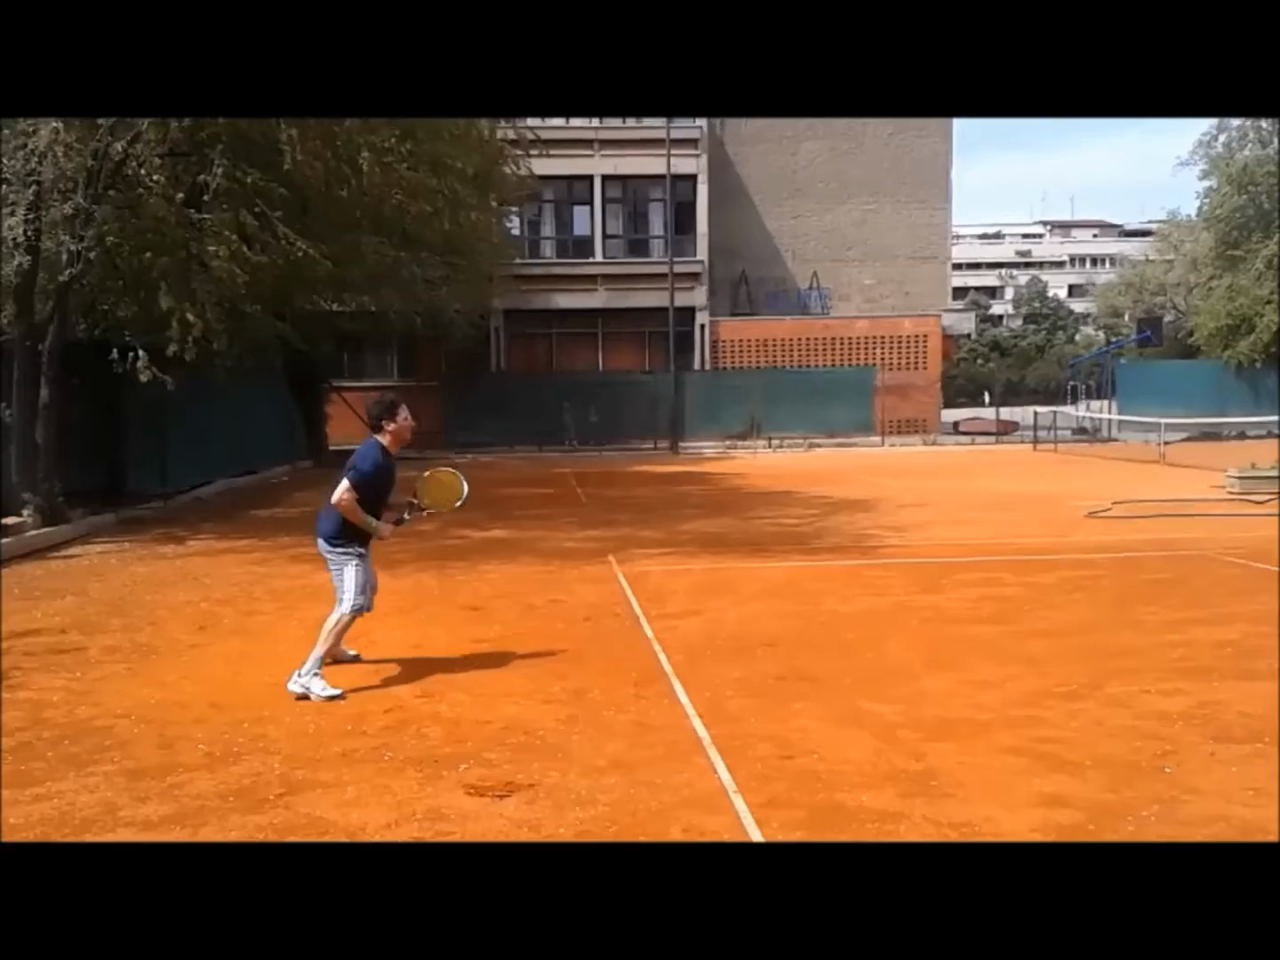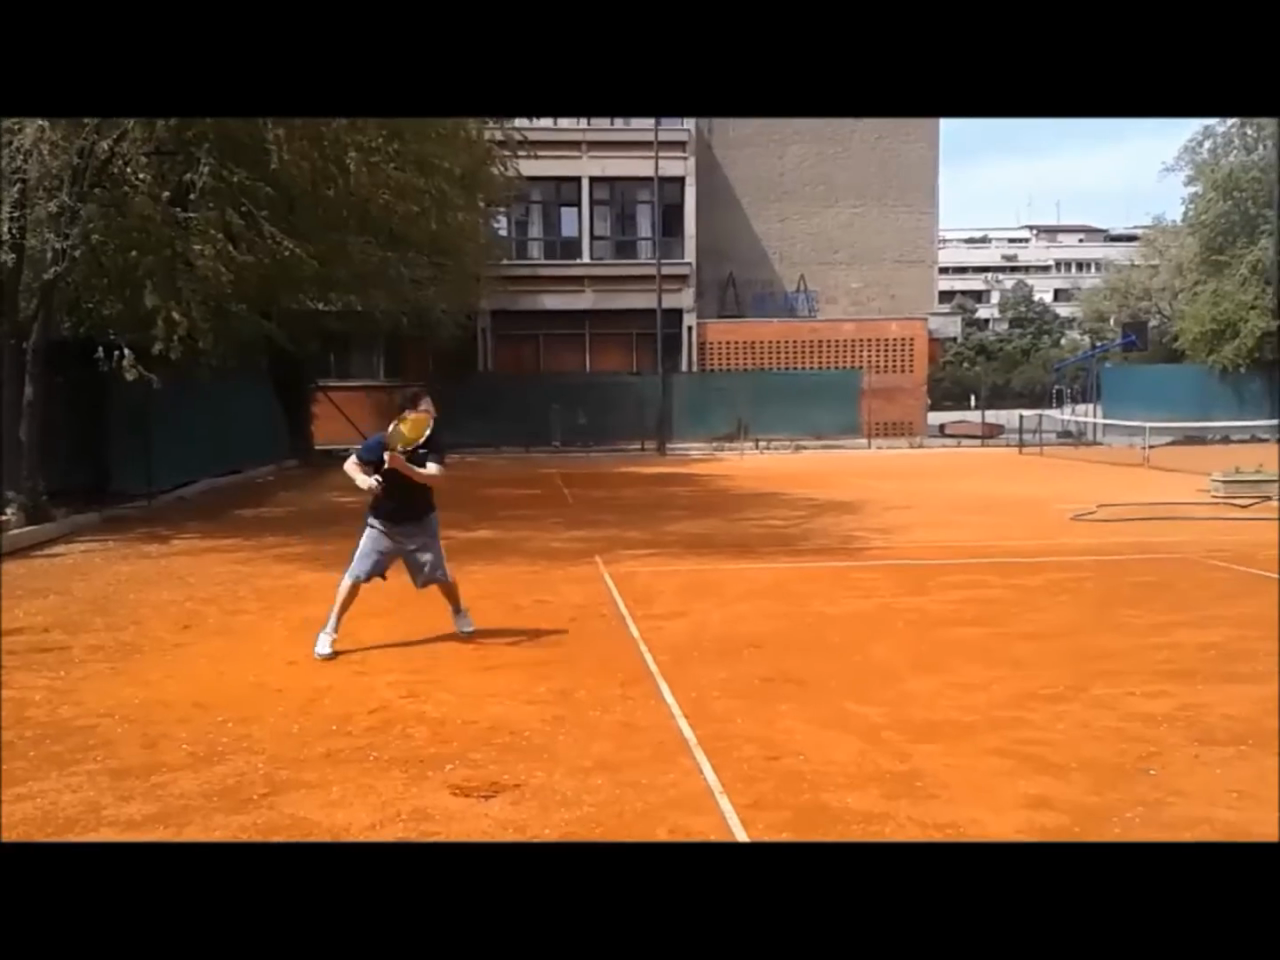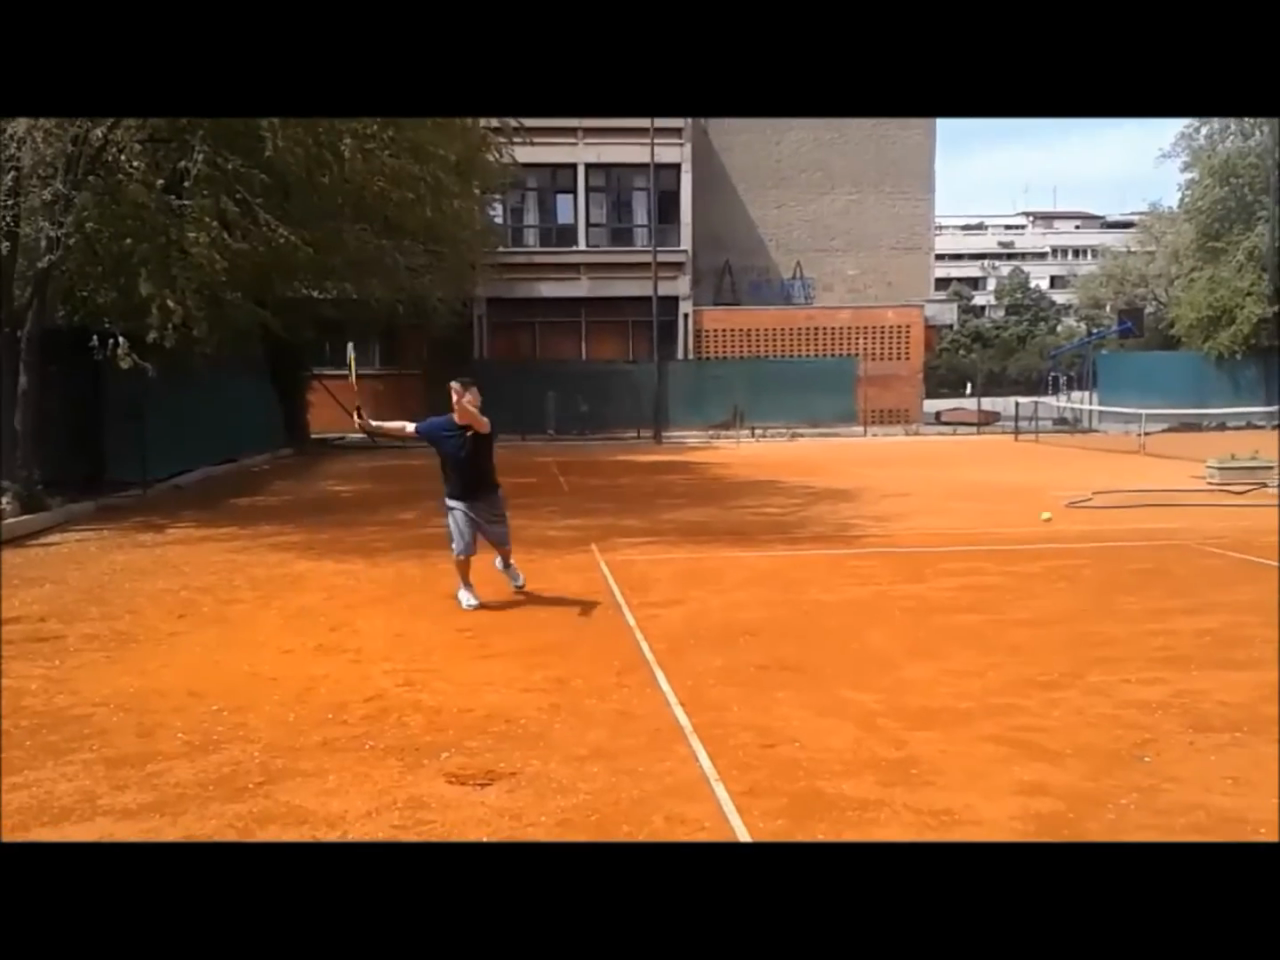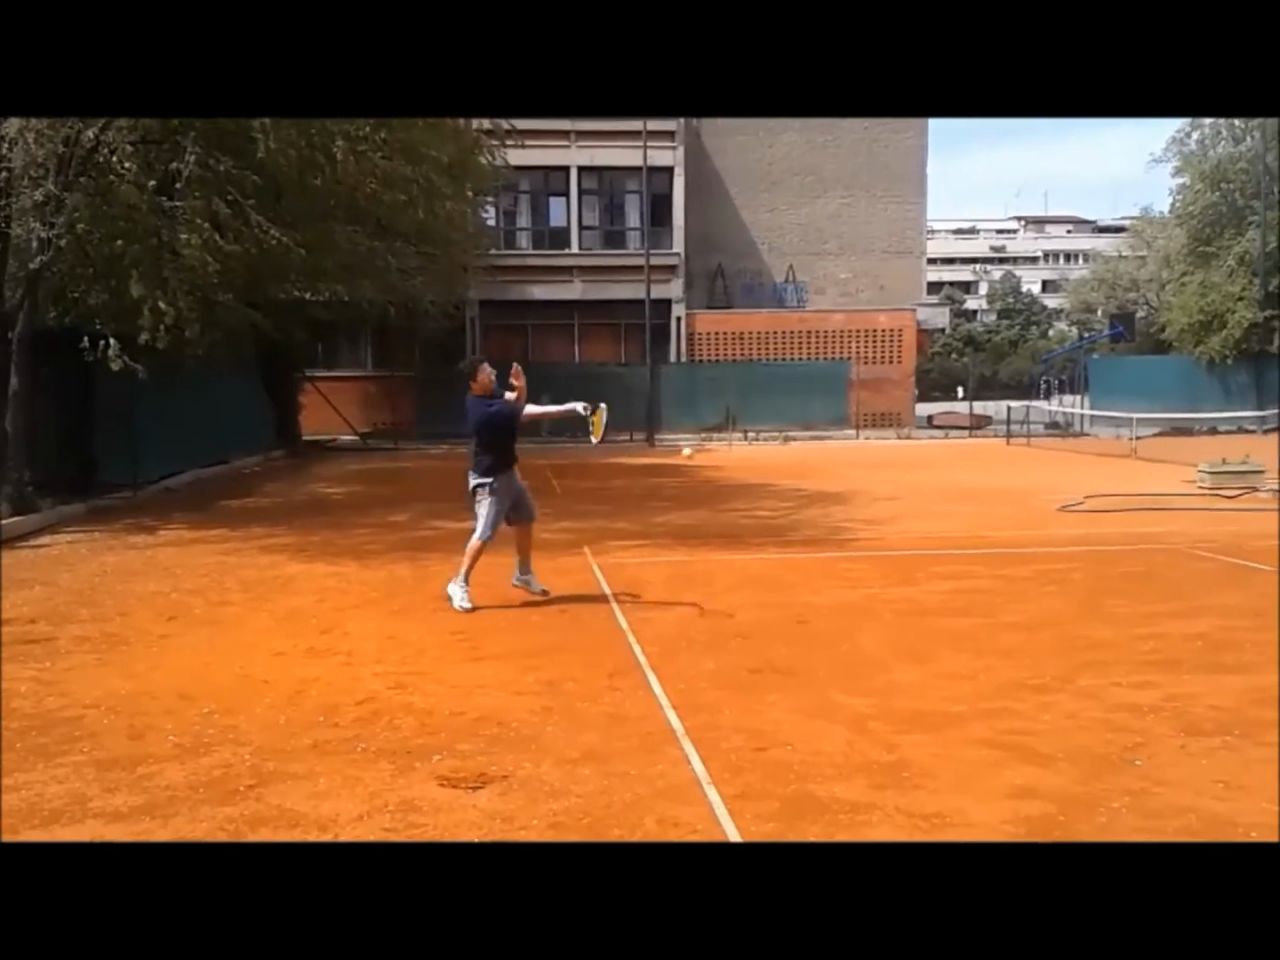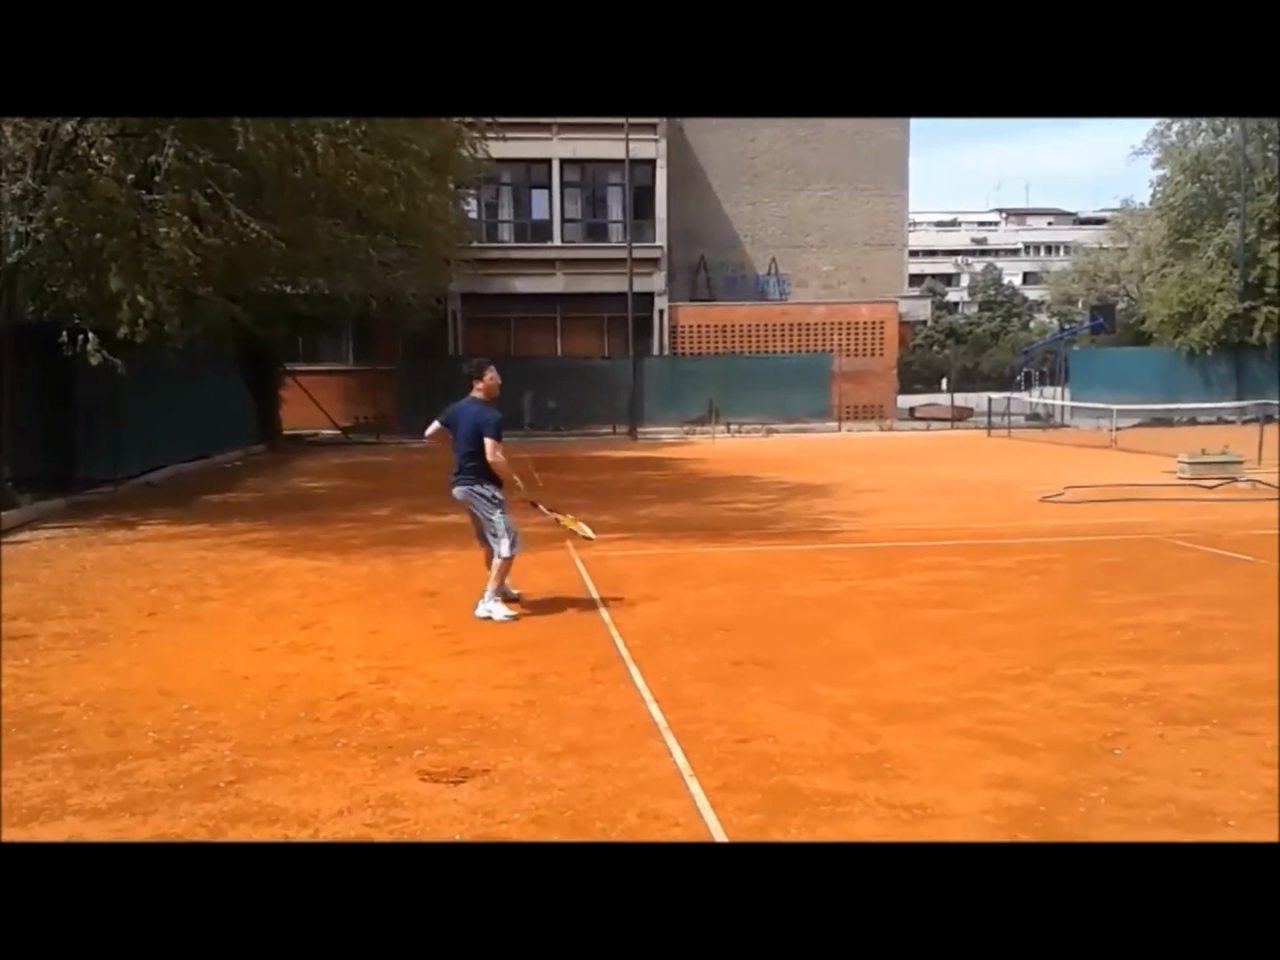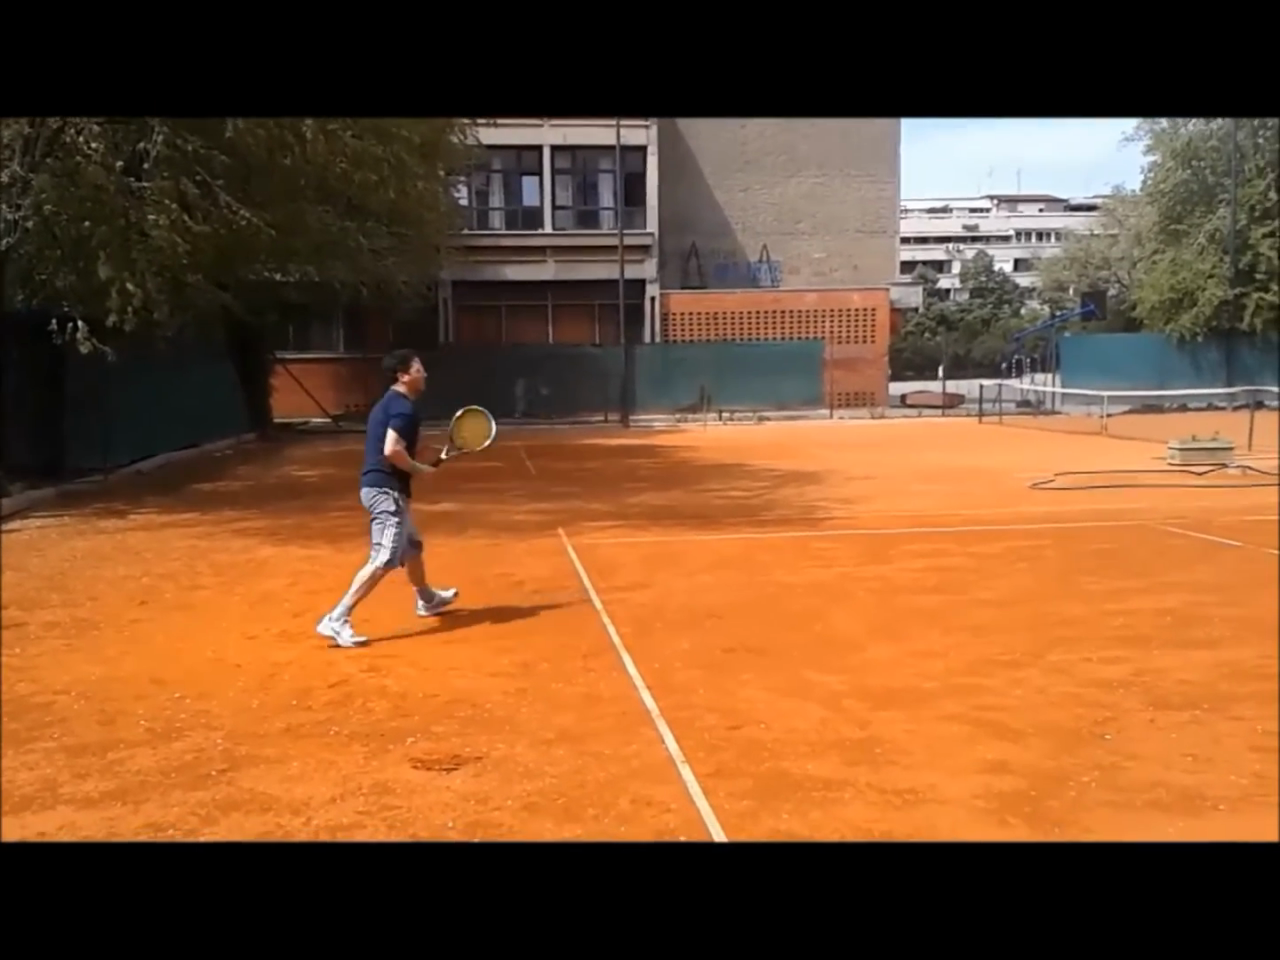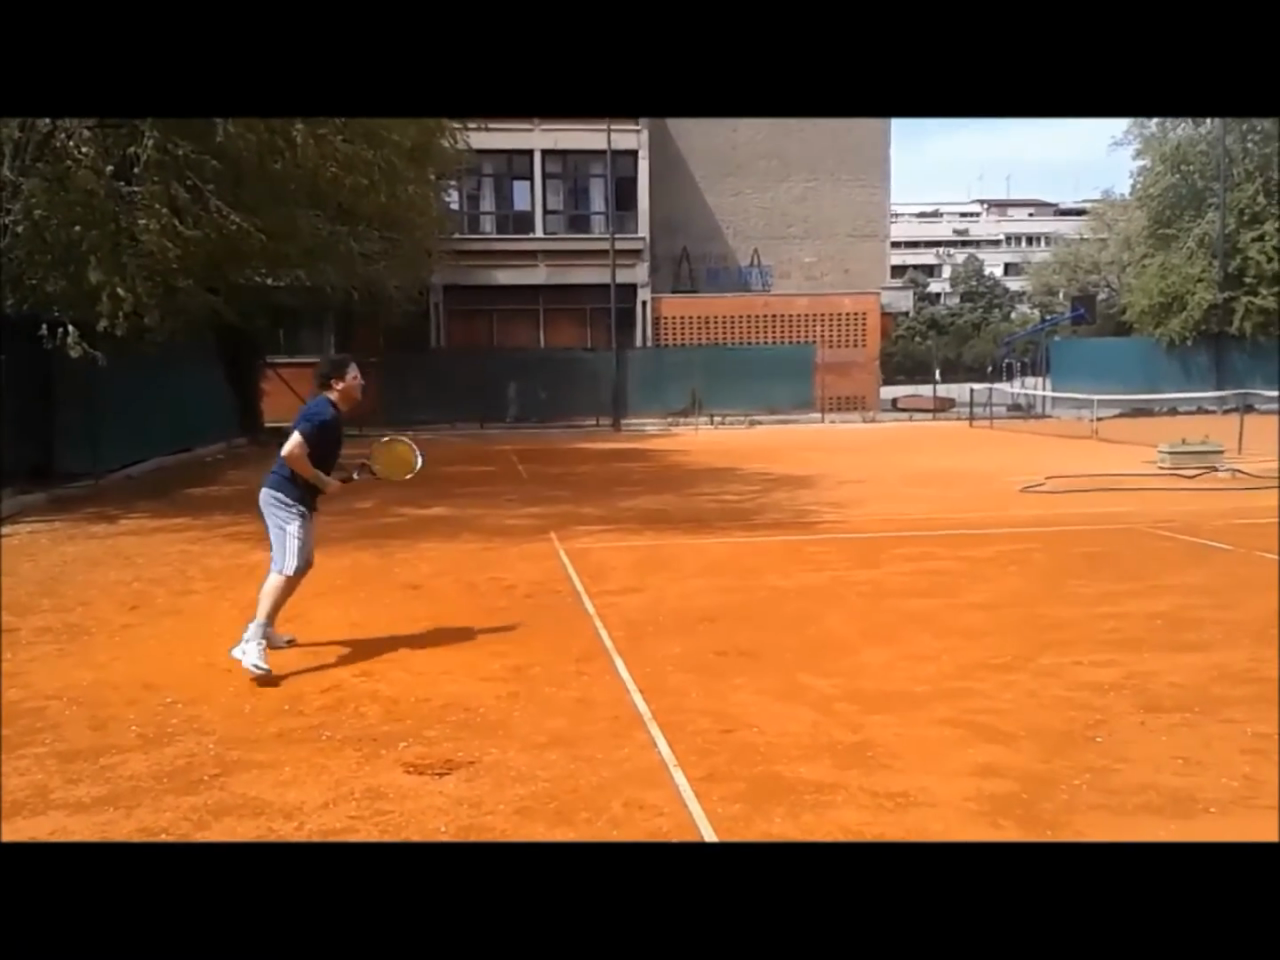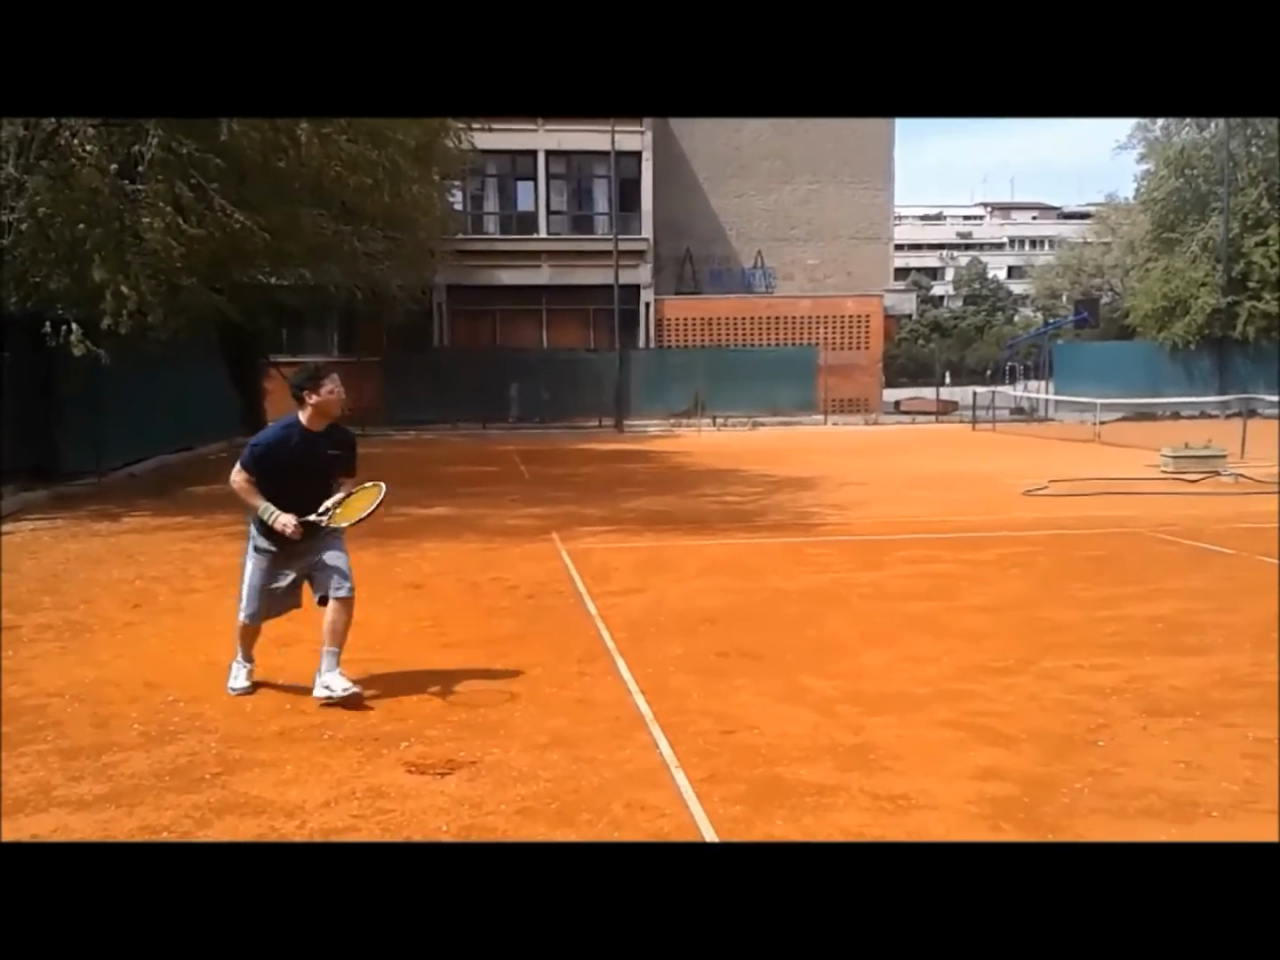
dt=0.5s
person 1, frame 1
left shoulder: (381, 455)
right shoulder: (373, 461)
right elbow: (340, 499)
right wrist: (374, 526)
left hip: (348, 538)
right hip: (342, 541)
left knee: (364, 594)
right knee: (351, 606)
left ankle: (332, 646)
right ankle: (307, 675)
person 1, frame 2
left shoulder: (432, 442)
right shoulder: (381, 442)
left elbow: (434, 477)
right elbow: (350, 464)
left wrist: (404, 466)
right wrist: (363, 480)
left hip: (421, 522)
right hip: (382, 522)
left knee: (439, 575)
right knee: (356, 576)
left ankle: (459, 613)
right ankle: (330, 631)
person 1, frame 3
left shoulder: (482, 426)
right shoulder: (438, 427)
left elbow: (478, 422)
right elbow: (406, 428)
left wrist: (460, 403)
right wrist: (372, 425)
left hip: (488, 497)
right hip: (459, 500)
left knee: (502, 545)
right knee: (463, 551)
left ankle: (506, 564)
right ankle: (465, 588)
person 1, frame 4
left shoulder: (489, 395)
right shoulder: (491, 411)
left elbow: (517, 406)
right elbow: (531, 413)
left wrist: (520, 387)
right wrist: (570, 408)
left hip: (506, 473)
right hip: (488, 479)
left knee: (525, 521)
right knee: (484, 534)
left ankle: (524, 573)
right ankle: (459, 585)
person 1, frame 5
left shoulder: (457, 409)
right shoulder: (491, 416)
left elbow: (430, 433)
right elbow: (493, 457)
right wrist: (512, 480)
left hip: (463, 483)
right hip: (481, 486)
left knee: (491, 540)
right knee: (507, 542)
left ankle: (497, 585)
right ankle: (489, 601)
person 1, frame 6
left shoulder: (389, 403)
right shoulder: (403, 408)
right elbow: (392, 451)
left wrist: (414, 466)
right wrist: (420, 469)
left hip: (378, 486)
right hip: (385, 489)
left knee: (411, 545)
right knee: (386, 556)
left ankle: (428, 599)
right ankle: (336, 620)
person 1, frame 7
left shoulder: (331, 414)
right shoulder: (324, 415)
right elbow: (290, 453)
left wrist: (341, 473)
right wrist: (323, 481)
left hip: (294, 497)
right hip: (286, 497)
left knee: (298, 566)
right knee: (289, 566)
left ankle: (265, 629)
right ankle: (253, 641)
person 1, frame 8
left shoulder: (342, 439)
right shoulder: (273, 438)
left elbow: (346, 488)
right elbow: (238, 480)
left wrist: (336, 501)
right wrist: (274, 516)
left hip: (319, 533)
right hip: (271, 536)
left knee: (342, 593)
right knee: (252, 611)
left ankle: (329, 675)
right ankle: (243, 664)
